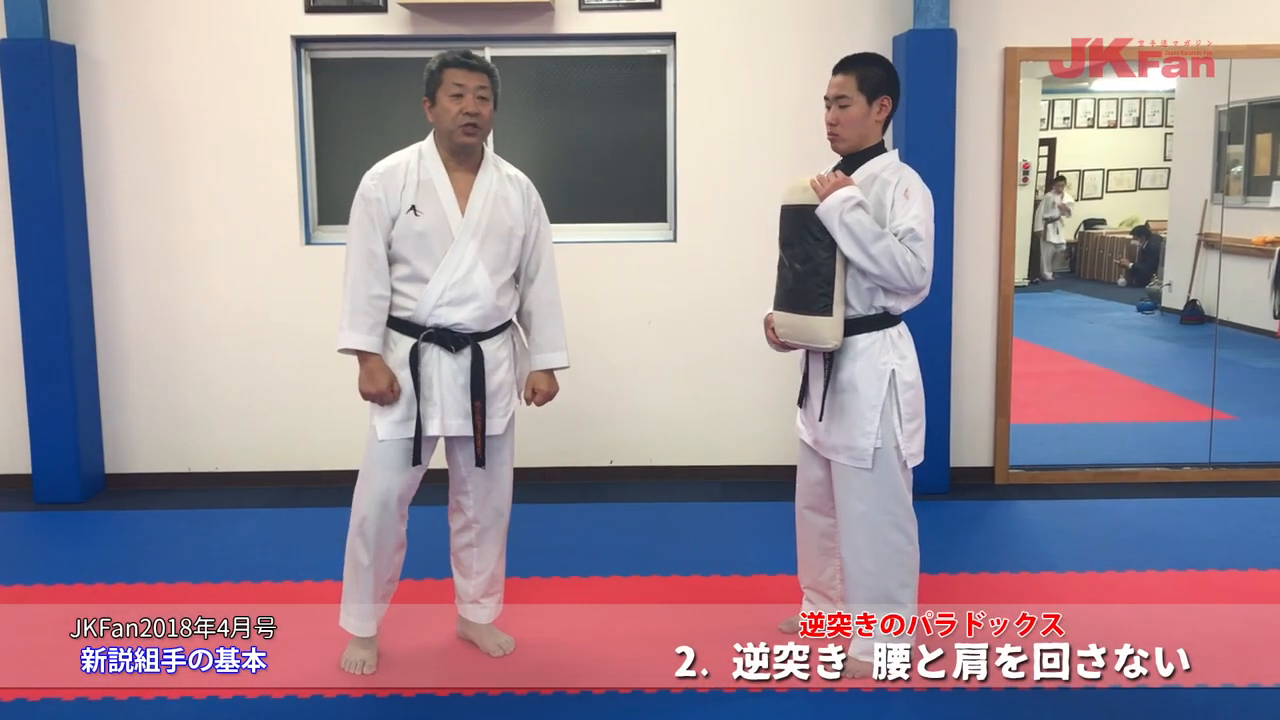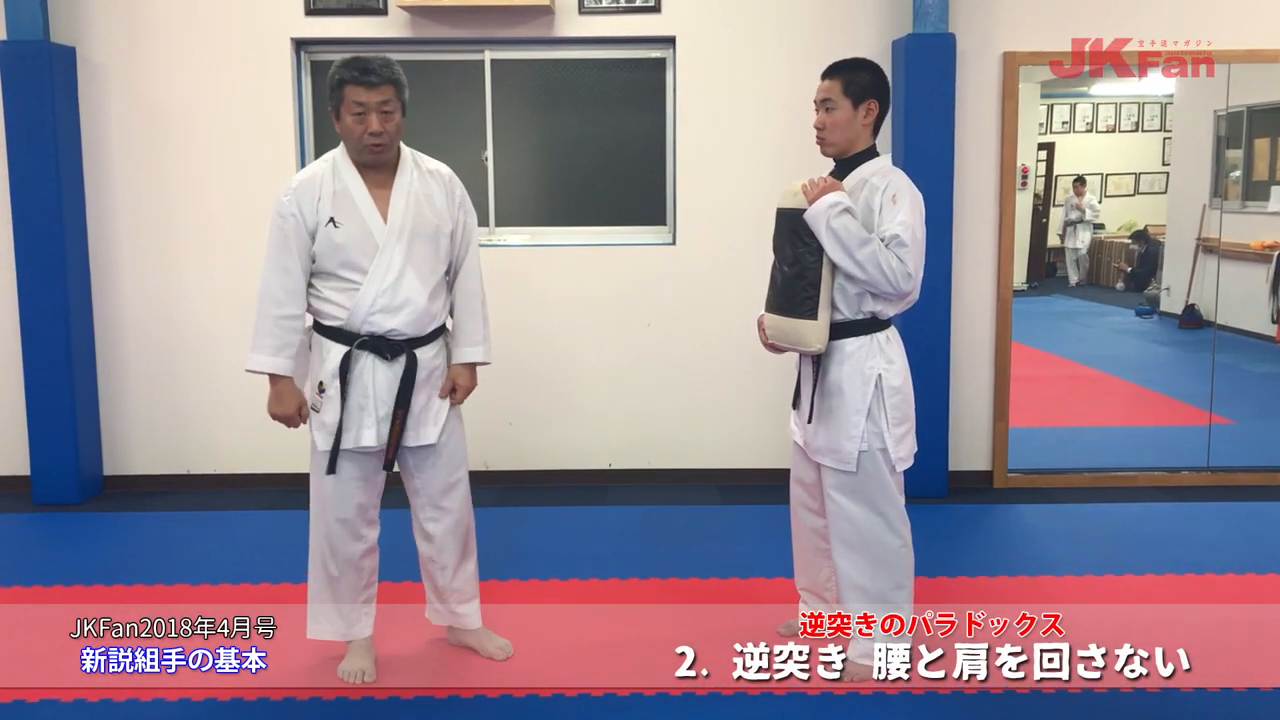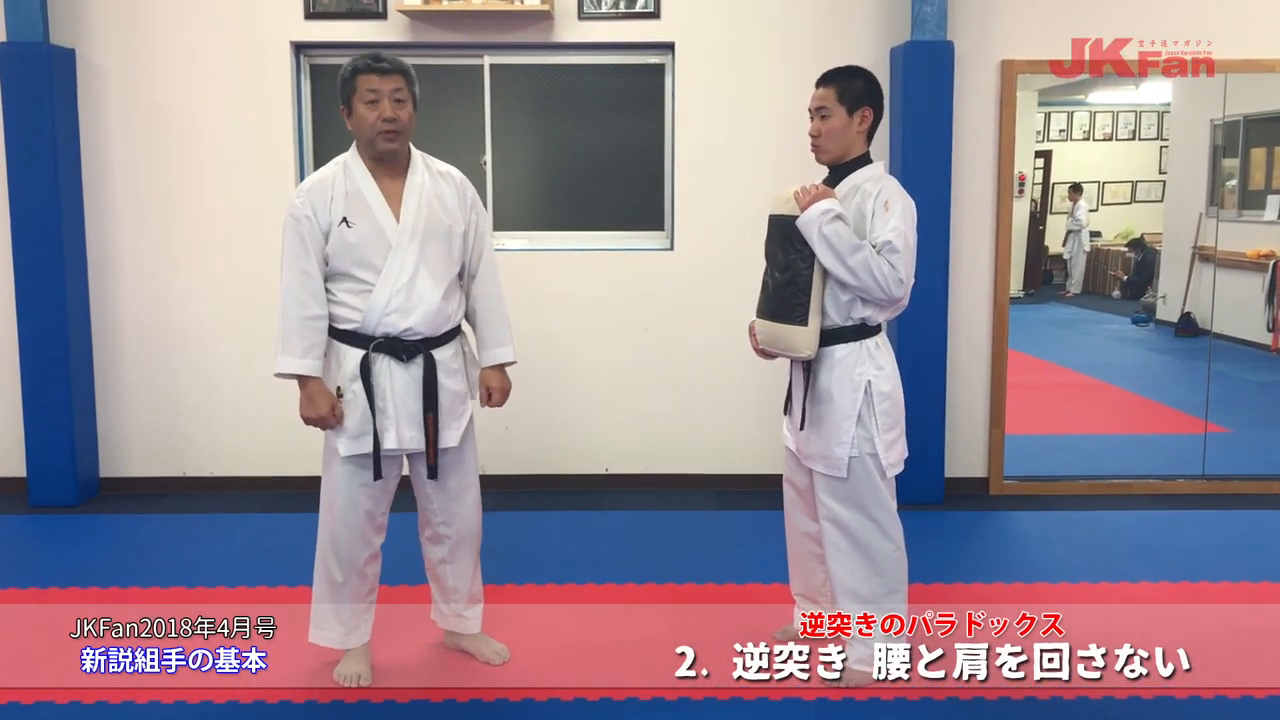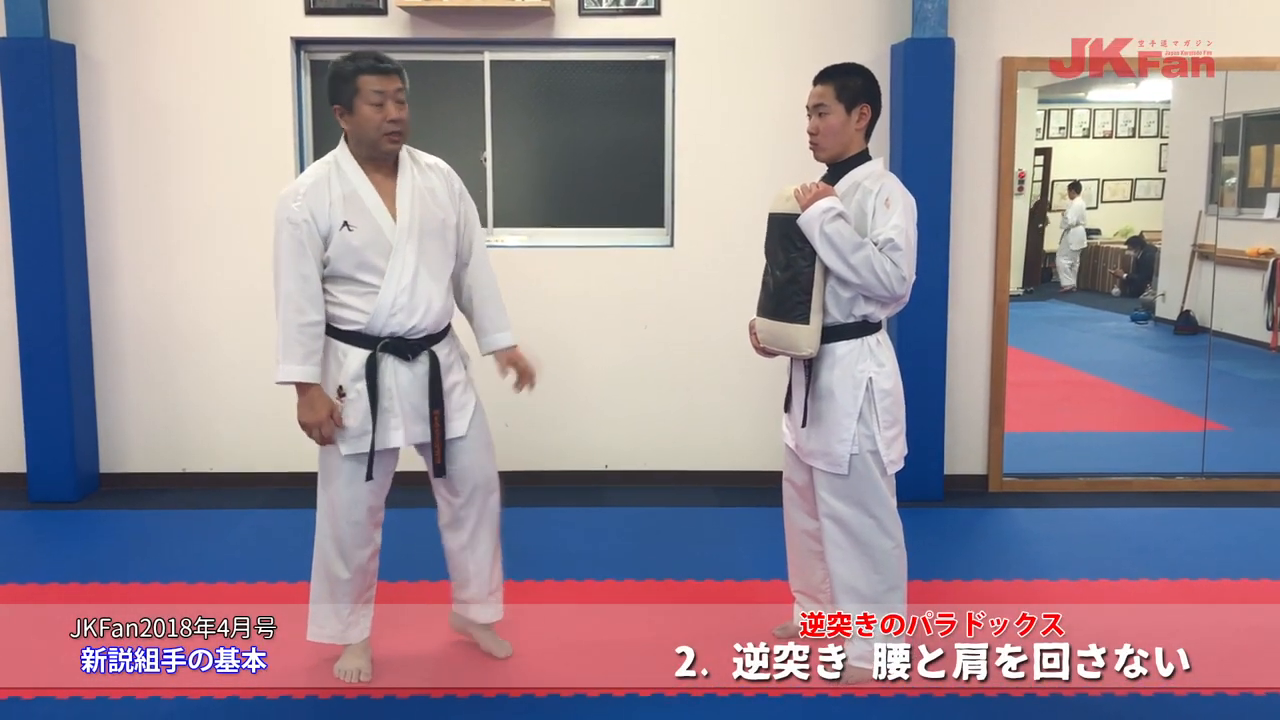
dt=1s
person 1, frame 1
left shoulder: (517, 190)
right shoulder: (388, 179)
left elbow: (539, 282)
right elbow: (366, 275)
left wrist: (544, 362)
right wrist: (369, 358)
left hip: (486, 365)
right hip: (411, 361)
left knee: (483, 500)
right knee: (382, 499)
left ankle: (477, 614)
right ankle: (363, 624)
person 1, frame 2
left shoulder: (441, 184)
right shoulder: (307, 193)
left elbow: (466, 276)
right elbow: (283, 292)
left wrist: (467, 358)
right wrist: (280, 378)
left hip: (425, 370)
right hip: (347, 372)
left knee: (446, 503)
right knee: (345, 512)
left ankle: (460, 617)
right ankle: (356, 632)
person 1, frame 3
left shoulder: (452, 186)
right shoulder: (319, 195)
left elbow: (481, 279)
right elbow: (303, 295)
left wrist: (495, 360)
right wrist: (309, 381)
left hip: (441, 372)
right hip: (363, 376)
left knee: (455, 509)
right knee: (352, 517)
left ankle: (460, 623)
right ankle: (351, 639)
person 1, frame 4
left shoulder: (439, 178)
right shoulder: (310, 196)
left elbow: (471, 269)
right elbow: (297, 300)
left wrist: (502, 342)
right wrist: (309, 388)
left hip: (437, 365)
right hip: (358, 375)
left knee: (473, 491)
right knee: (351, 514)
left ankle: (475, 612)
right ankle: (349, 635)
person 2, frame 1
left shoulder: (900, 183)
right shoulder: (830, 184)
left elbow: (911, 270)
left wrist: (844, 206)
right wrist: (783, 319)
left hip: (873, 363)
right hip: (824, 359)
left knee: (874, 508)
right knee: (817, 499)
left ankle: (882, 634)
right ankle: (826, 605)
person 2, frame 2
left shoulder: (890, 187)
right shoulder: (827, 188)
left elbow: (899, 276)
left wrist: (831, 212)
left hip: (864, 366)
right hip: (819, 362)
left knee: (868, 511)
right knee: (814, 500)
left ankle: (880, 639)
right ankle: (823, 608)
person 2, frame 3
left shoulder: (883, 194)
right shoulder: (821, 194)
left elbow: (890, 281)
left wrist: (823, 219)
left hip: (855, 372)
right hip: (811, 368)
left knee: (861, 515)
right knee: (807, 504)
left ankle: (875, 644)
right ankle: (818, 614)
person 2, frame 4
left shoulder: (883, 192)
right shoulder: (822, 191)
left elbow: (892, 278)
left wrist: (825, 218)
left hip: (855, 370)
right hip: (811, 365)
left knee: (860, 511)
right knee: (806, 501)
left ankle: (873, 643)
right ankle: (818, 610)
